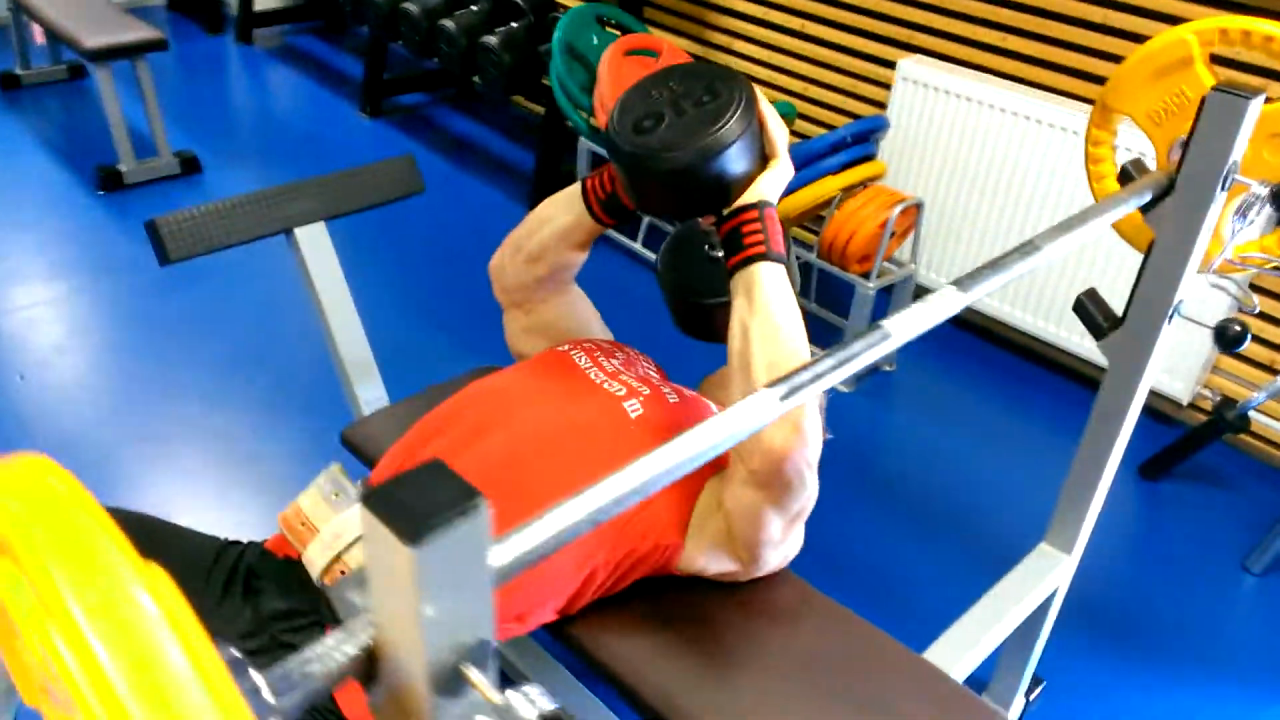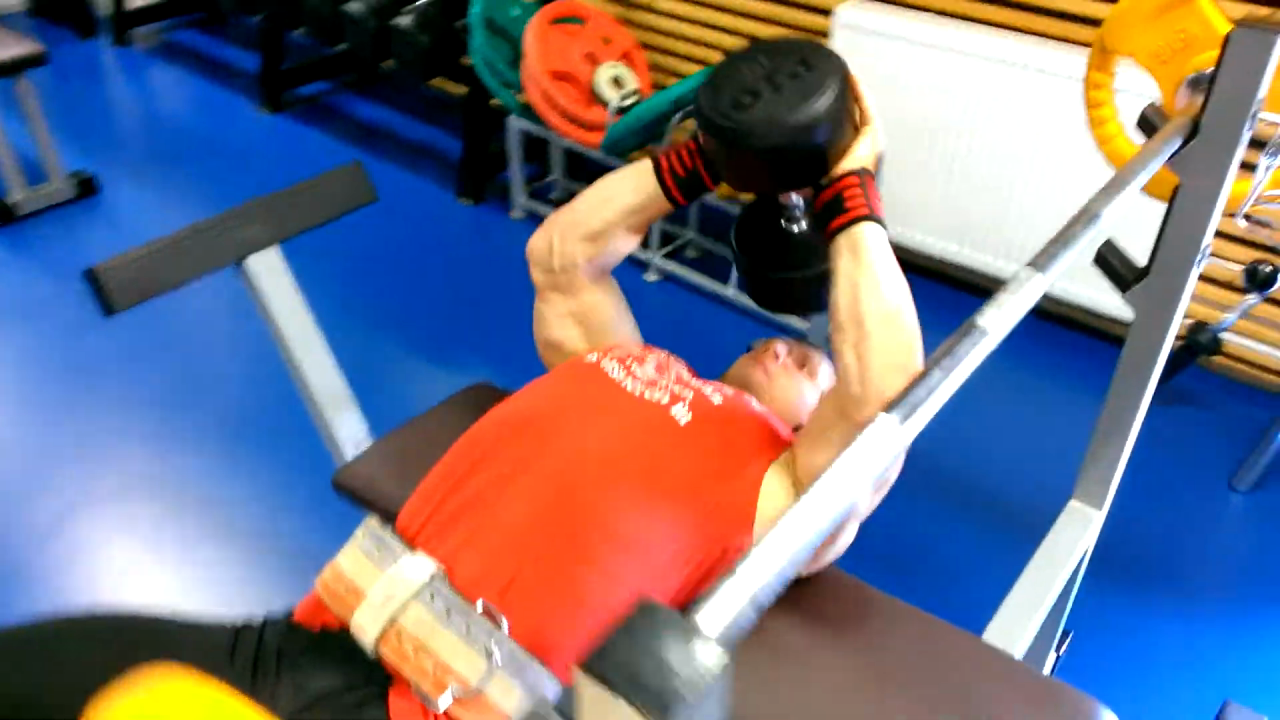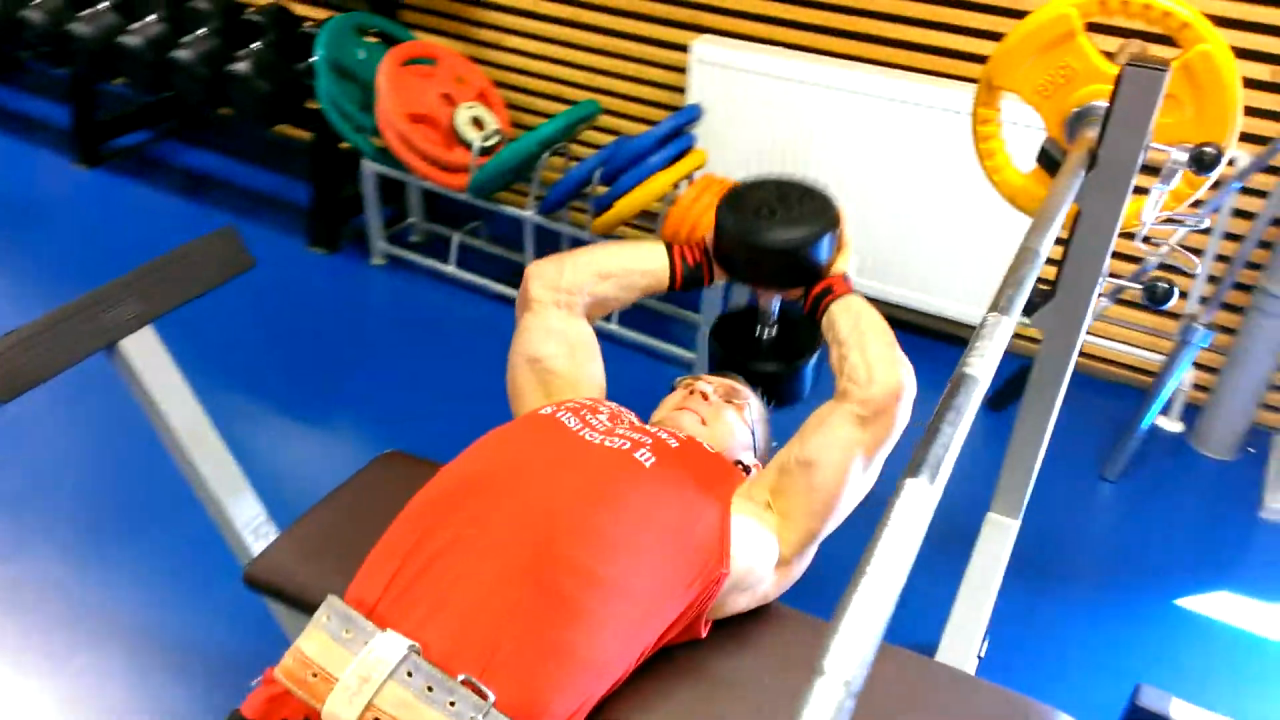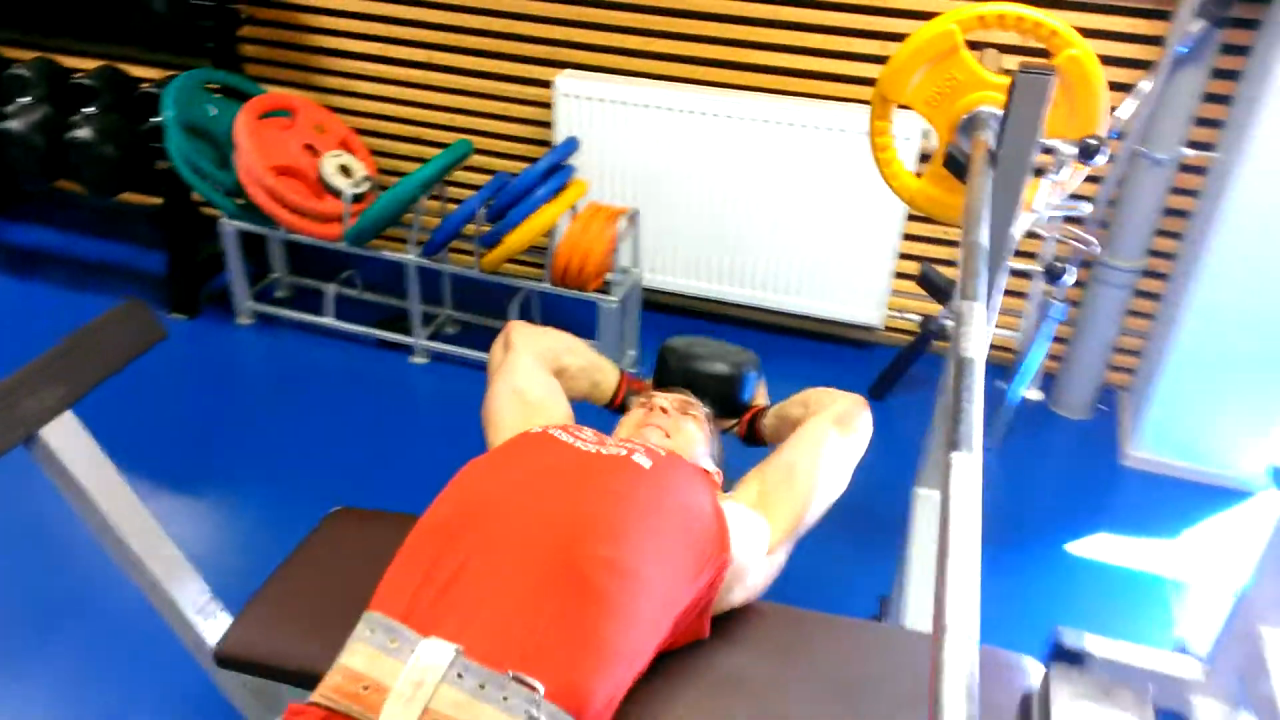
dt=0.4s
person 1, frame 1
left shoulder: (751, 518)
right shoulder: (616, 371)
left elbow: (783, 440)
right elbow: (517, 273)
left wrist: (752, 221)
right wrist: (623, 184)
person 1, frame 2
left shoulder: (784, 491)
right shoulder: (630, 368)
left elbow: (877, 392)
right elbow: (558, 257)
left wrist: (847, 193)
right wrist: (695, 160)
person 1, frame 3
left shoulder: (746, 526)
right shoulder: (565, 411)
left elbow: (881, 396)
right elbow: (547, 286)
left wrist: (829, 288)
right wrist: (698, 258)
person 1, frame 4
left shoulder: (731, 527)
right shoulder: (539, 442)
left elbow: (845, 416)
right elbow: (522, 343)
left wrist: (757, 418)
right wrist: (626, 389)
